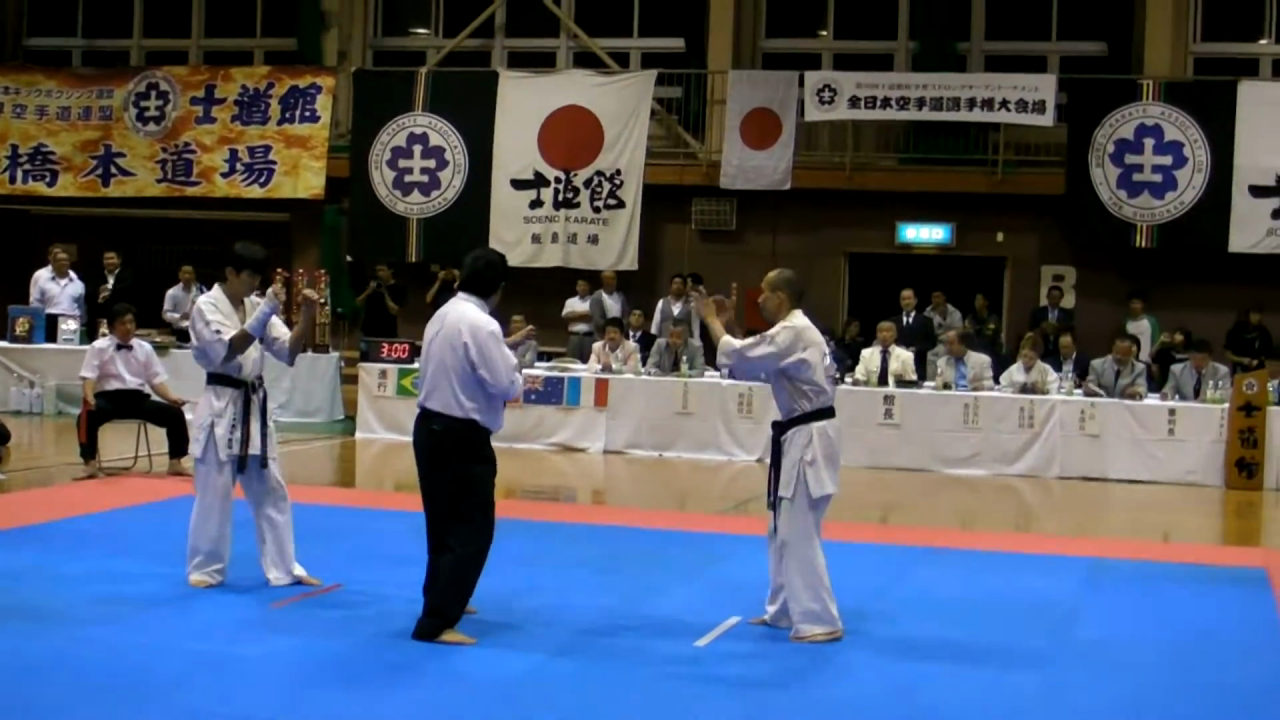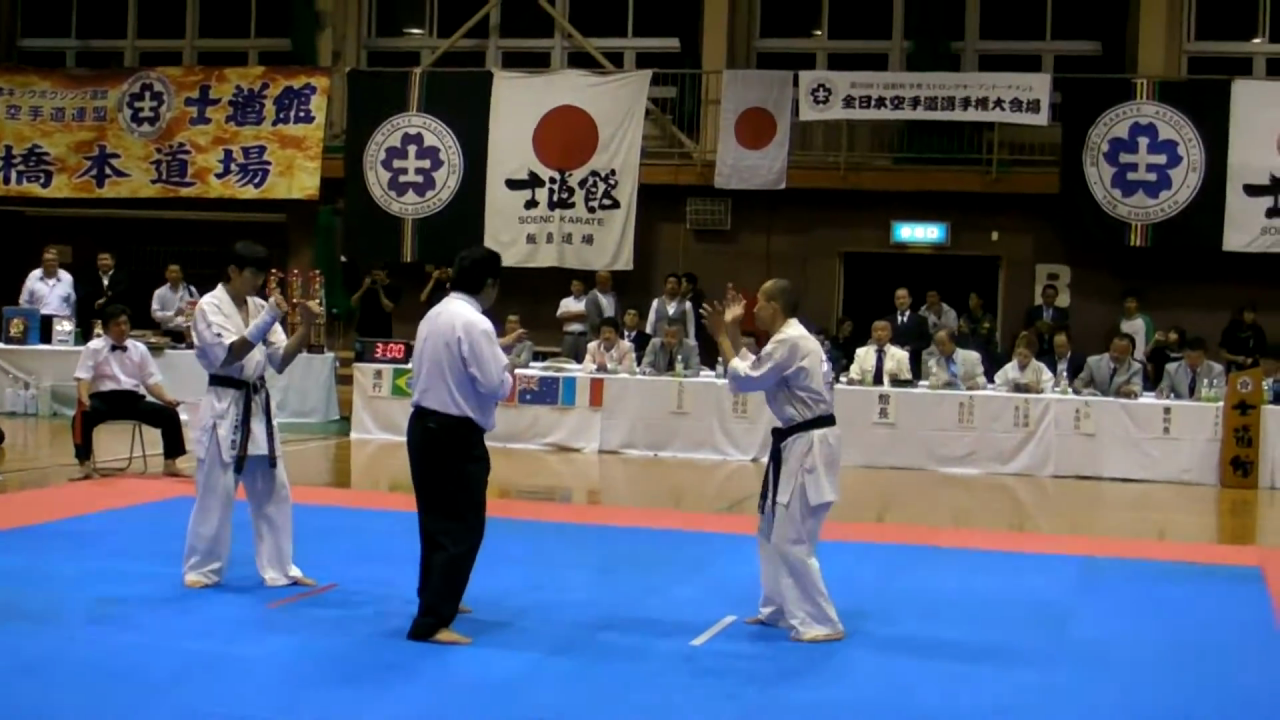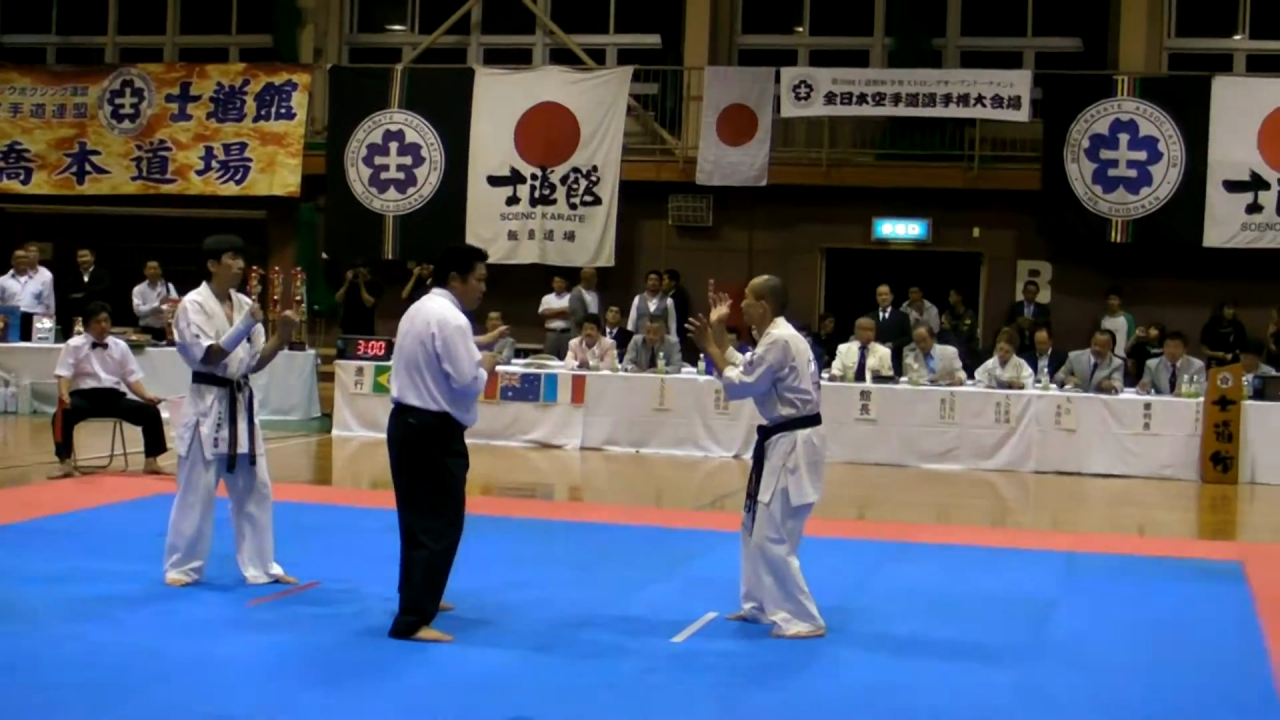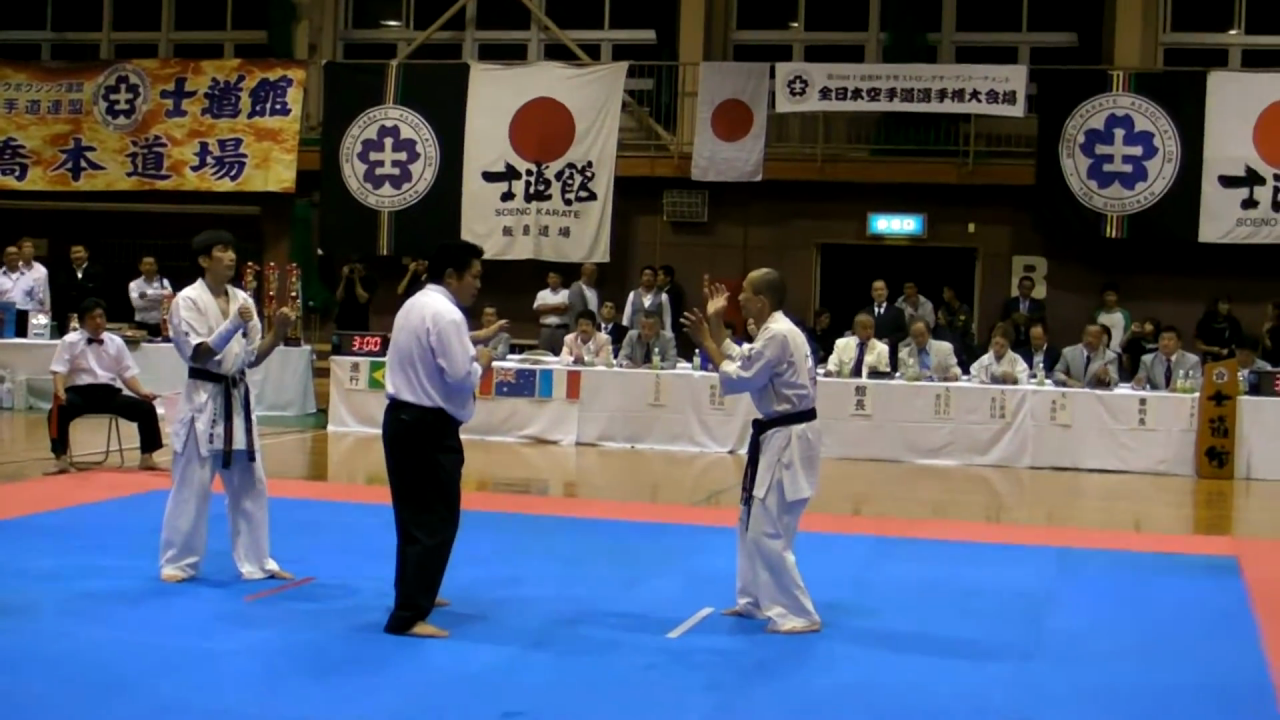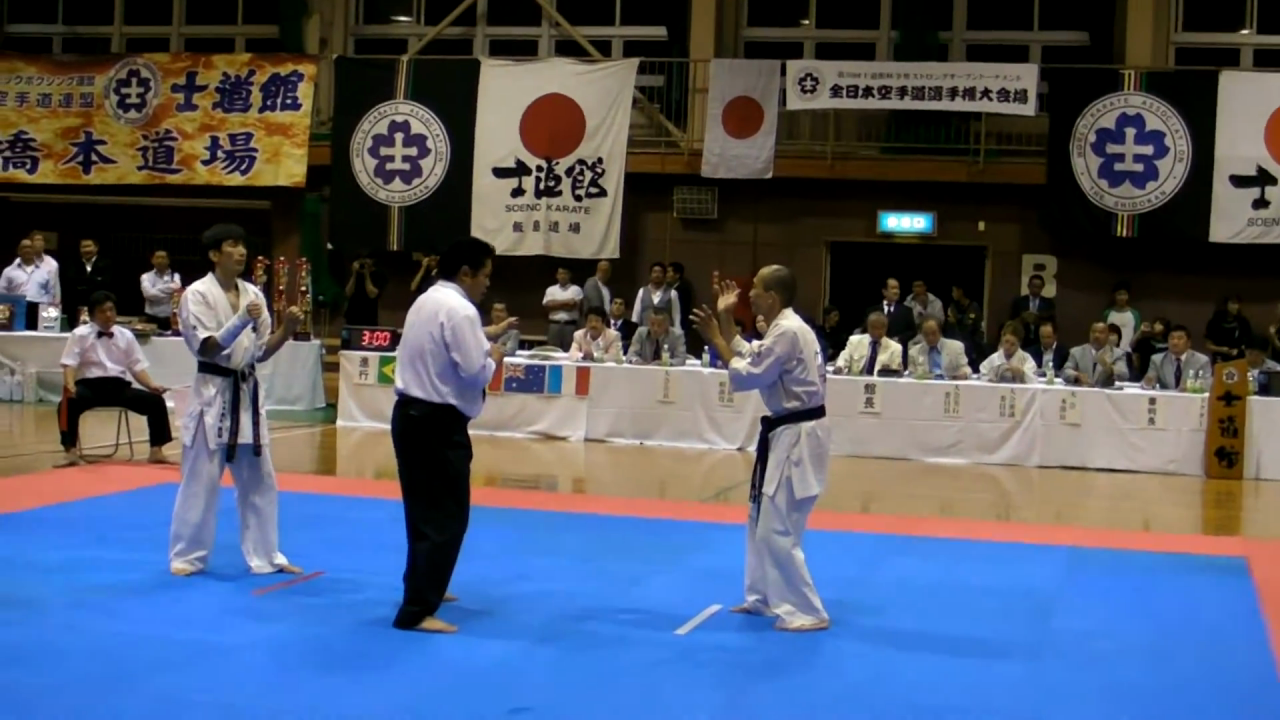
dt=0.3s
person 1, frame 1
left shoulder: (444, 315)
right shoulder: (481, 325)
right elbow: (505, 386)
left wrist: (503, 348)
right wrist: (516, 372)
left hip: (432, 427)
right hip: (460, 436)
left knee: (447, 524)
right knee: (470, 530)
left ankle: (443, 599)
right ankle: (435, 623)
person 1, frame 2
left shoulder: (436, 314)
right shoulder: (474, 323)
right elbow: (494, 385)
left wrist: (499, 348)
right wrist: (508, 372)
left hip: (426, 426)
right hip: (454, 435)
left knee: (439, 521)
right knee: (459, 528)
left ankle: (437, 598)
right ankle: (430, 621)
person 1, frame 3
left shoulder: (419, 309)
right shoulder: (450, 318)
right elbow: (468, 381)
left wrist: (475, 351)
right wrist: (486, 366)
left hip: (407, 423)
right hip: (434, 431)
left knee: (420, 518)
right knee: (438, 524)
left ankle: (419, 596)
right ankle: (411, 620)
person 1, frame 4
left shoulder: (414, 305)
right shoulder: (445, 313)
right elbow: (461, 375)
left wrist: (471, 348)
right wrist: (482, 362)
left hip: (403, 418)
right hip: (428, 427)
left knee: (416, 514)
right knee: (434, 520)
left ankle: (416, 592)
right ankle: (408, 615)
person 1, frame 5
left shoulder: (425, 301)
right shoulder: (459, 309)
right elbow: (475, 371)
left wrist: (482, 341)
right wrist: (494, 358)
left hip: (411, 414)
right hip: (437, 423)
left knee: (427, 510)
right knee: (445, 516)
left ankle: (423, 587)
right ankle: (416, 610)
person 2, frame 1
left shoulder: (793, 331)
right shoulder: (795, 330)
left elbow: (740, 357)
right elbow: (756, 359)
left wrist: (712, 321)
right wrist: (725, 326)
left hip: (809, 439)
right hip: (801, 437)
left knee: (798, 535)
right knee: (784, 532)
left ankle: (821, 622)
right ankle: (785, 611)
person 2, frame 2
left shoulder: (789, 341)
right shoulder: (791, 338)
left elbow: (742, 379)
right elbow: (754, 370)
left wrist: (721, 337)
right wrist: (732, 332)
left hip: (809, 447)
right hip: (799, 444)
left knee: (791, 540)
right knee: (772, 532)
left ankle: (822, 623)
right ankle: (779, 609)
person 2, frame 3
left shoulder: (779, 341)
right shoulder: (777, 337)
left elbow: (737, 385)
right elbow: (742, 369)
left wrist: (709, 347)
right wrist: (718, 332)
left hip: (794, 445)
right hip: (783, 442)
left knee: (772, 538)
right knee: (755, 529)
left ankle: (803, 620)
right ankle: (760, 606)
person 2, frame 4
left shoulder: (778, 336)
right shoulder: (775, 331)
left elbow: (735, 379)
right elbow: (738, 360)
left wrist: (705, 342)
right wrist: (715, 323)
left hip: (788, 440)
right hip: (778, 437)
left knee: (769, 533)
right knee: (752, 525)
left ankle: (799, 615)
right ankle: (756, 601)
person 2, frame 5
left shoulder: (788, 332)
right shoulder: (785, 328)
left elbow: (745, 375)
right elbow: (748, 356)
left wrist: (715, 338)
right wrist: (725, 319)
left hip: (797, 436)
right hip: (787, 434)
left knee: (777, 530)
right knee: (762, 522)
left ankle: (807, 613)
right ankle: (764, 598)
person 3, frame 1
left shoulder: (256, 305)
right shoulder: (206, 306)
left elbow: (288, 353)
right elbow: (229, 349)
left wrist: (306, 317)
right wrist: (266, 311)
left hip: (255, 404)
right hip: (221, 406)
left knee: (271, 492)
right knee: (214, 493)
left ankle: (284, 568)
right ankle: (205, 568)
person 3, frame 2
left shoulder: (259, 307)
right shoulder: (210, 306)
left elbow: (281, 360)
right elbow: (230, 354)
left wrist: (305, 327)
right wrist: (268, 319)
left hip: (257, 406)
right hip: (224, 407)
left knee: (273, 492)
right knee: (215, 494)
left ankle: (280, 568)
right ankle: (201, 568)
person 3, frame 3
left shoulder: (245, 304)
right shoulder: (193, 304)
left elbow: (255, 362)
right elbow: (207, 356)
left wrist: (282, 334)
right wrist: (245, 325)
left hip: (241, 403)
right hip: (208, 405)
left knee: (255, 490)
right knee: (196, 492)
left ankle: (261, 566)
right ankle: (181, 567)
person 3, frame 4
left shoulder: (242, 299)
right shoulder: (188, 300)
left elbow: (252, 357)
right elbow: (198, 354)
left wrist: (278, 333)
right wrist: (233, 324)
left hip: (237, 399)
right hip: (203, 400)
left knee: (251, 485)
right knee: (191, 487)
left ankle: (257, 561)
right ankle: (177, 563)
person 3, frame 5
left shoulder: (252, 294)
right shoulder: (197, 294)
left elbow: (261, 351)
right elbow: (205, 349)
left wrist: (287, 329)
right wrist: (241, 320)
left hip: (247, 392)
right hip: (213, 393)
left knee: (260, 480)
right knee: (200, 481)
left ankle: (266, 555)
right ankle: (186, 556)
